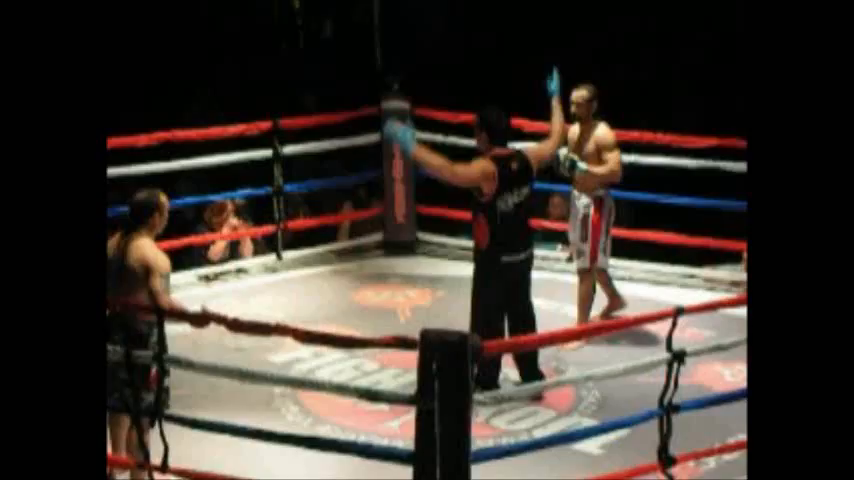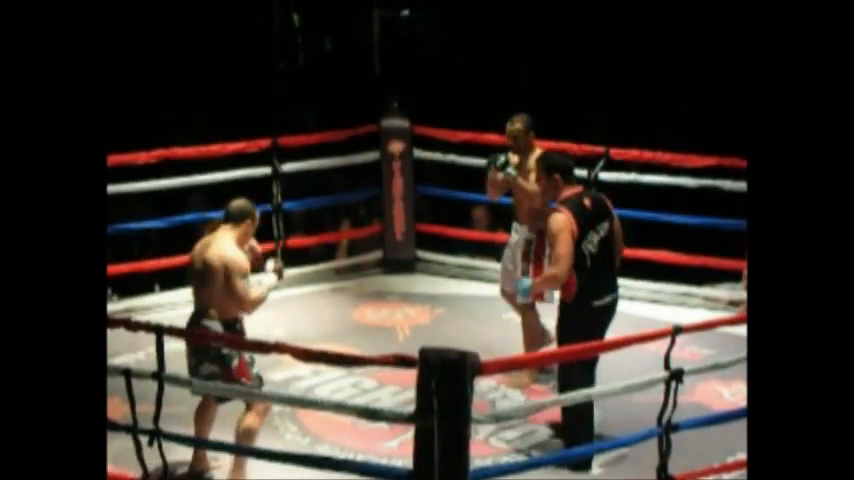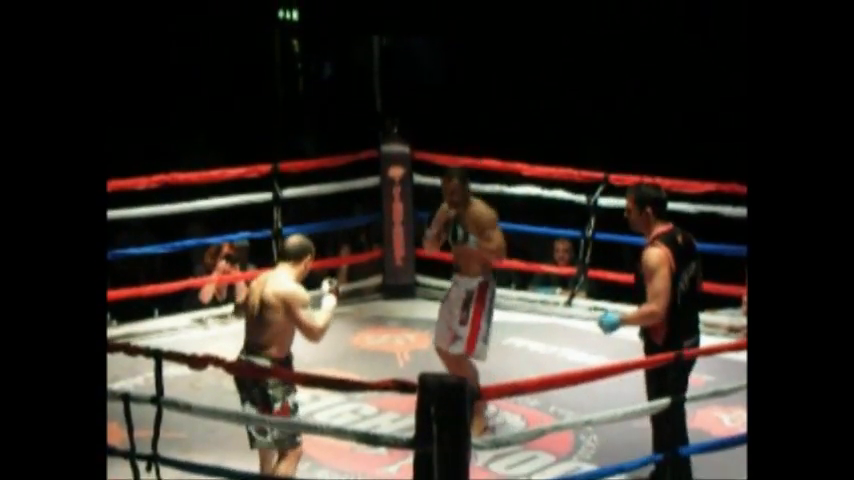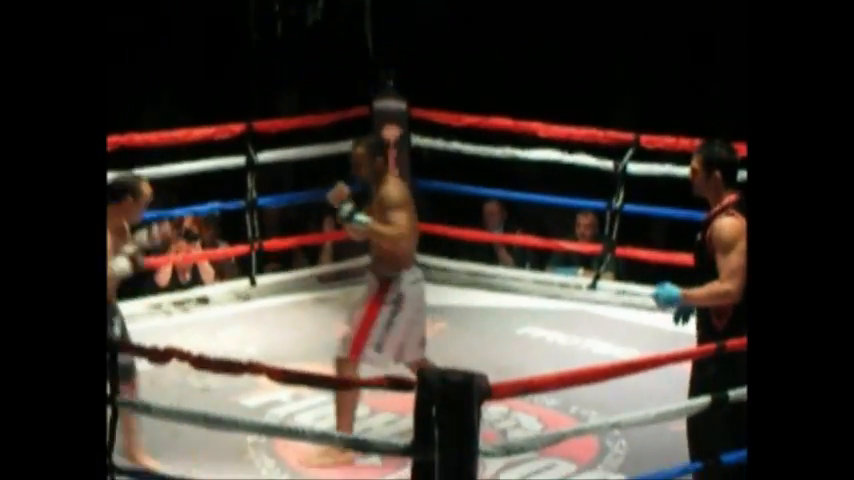
dt=1s
person 1, frame 1
left shoulder: (487, 169)
right shoulder: (526, 158)
left elbow: (448, 171)
right elbow: (555, 139)
left wrist: (409, 144)
right wrist: (554, 97)
left hip: (494, 259)
right hip: (523, 254)
left knee: (486, 320)
right knee: (521, 313)
left ankle: (486, 378)
right ankle: (530, 375)
person 1, frame 2
left shoulder: (561, 217)
right shoulder: (601, 200)
left elbow: (558, 274)
right elbow: (617, 248)
left wrist: (531, 286)
left hip: (580, 306)
right hip: (607, 297)
left knee: (572, 375)
right knee: (584, 366)
right ankle: (580, 429)
person 1, frame 3
left shoulder: (655, 252)
right shoulder: (686, 239)
left elbow: (655, 310)
left wrist: (619, 320)
left hip: (666, 346)
right hip: (688, 339)
left knee: (666, 417)
right knee: (670, 412)
person 1, frame 4
left shoulder: (727, 222)
right shoulder: (730, 212)
left elbow: (730, 289)
left wrist: (681, 295)
right wrist: (693, 299)
left hip: (723, 335)
right hip: (731, 332)
left knee: (707, 420)
right knee: (731, 417)
person 2, frame 1
left shoulder: (604, 134)
right shoulder: (573, 130)
left elbow: (616, 172)
left wrist: (581, 168)
right wrist: (564, 163)
left hip: (596, 202)
right hip: (578, 199)
left knee: (586, 266)
right knee: (585, 258)
left ankle: (582, 327)
right ankle: (614, 299)
person 2, frame 2
left shoulder: (538, 160)
right shoulder: (512, 157)
left elbow: (536, 197)
right elbow: (494, 194)
left wrist: (510, 174)
right wrist: (493, 172)
left hip: (535, 234)
right hip: (519, 230)
left knee: (524, 300)
right knee: (509, 292)
left ankle: (531, 365)
right ankle: (541, 335)
person 2, frame 3
left shoulder: (483, 214)
right shoulder: (446, 211)
left elbow: (500, 253)
right elbow: (429, 249)
left wrist: (470, 241)
right wrist: (433, 228)
left hip: (478, 287)
right hip: (457, 284)
left knee: (459, 355)
right knee: (444, 349)
left ankle: (477, 418)
right ankle: (475, 401)
person 2, frame 4
left shoulder: (392, 193)
right shoulder: (380, 190)
left elbow: (402, 241)
right elbow: (360, 234)
left wrist: (359, 218)
right wrist: (344, 207)
left hip: (393, 286)
right hip: (405, 283)
left knee: (346, 361)
right knee: (414, 359)
left ankle: (341, 446)
person 3, frame 1
left shoulder: (114, 244)
right shoulder: (153, 256)
right elbow: (166, 304)
left hip: (112, 330)
right hip: (139, 336)
left knee: (121, 402)
right knee: (146, 414)
person 3, frame 2
left shoulder: (203, 245)
right shoulder: (231, 255)
right elbow: (248, 303)
right wrist: (272, 276)
left hip: (199, 328)
right hip: (221, 334)
left knee: (211, 396)
right knee: (258, 404)
person 3, frame 3
left shoulder: (262, 280)
right shoulder: (292, 290)
left elbow: (242, 309)
right elbow: (315, 333)
right wrist: (329, 299)
left hip: (250, 365)
left knee: (272, 433)
right knee: (291, 449)
person 3, frame 4
left shoulder: (119, 222)
left elbow: (129, 253)
right wrist: (123, 265)
left hip: (108, 311)
left knee: (127, 383)
left ankle: (132, 450)
